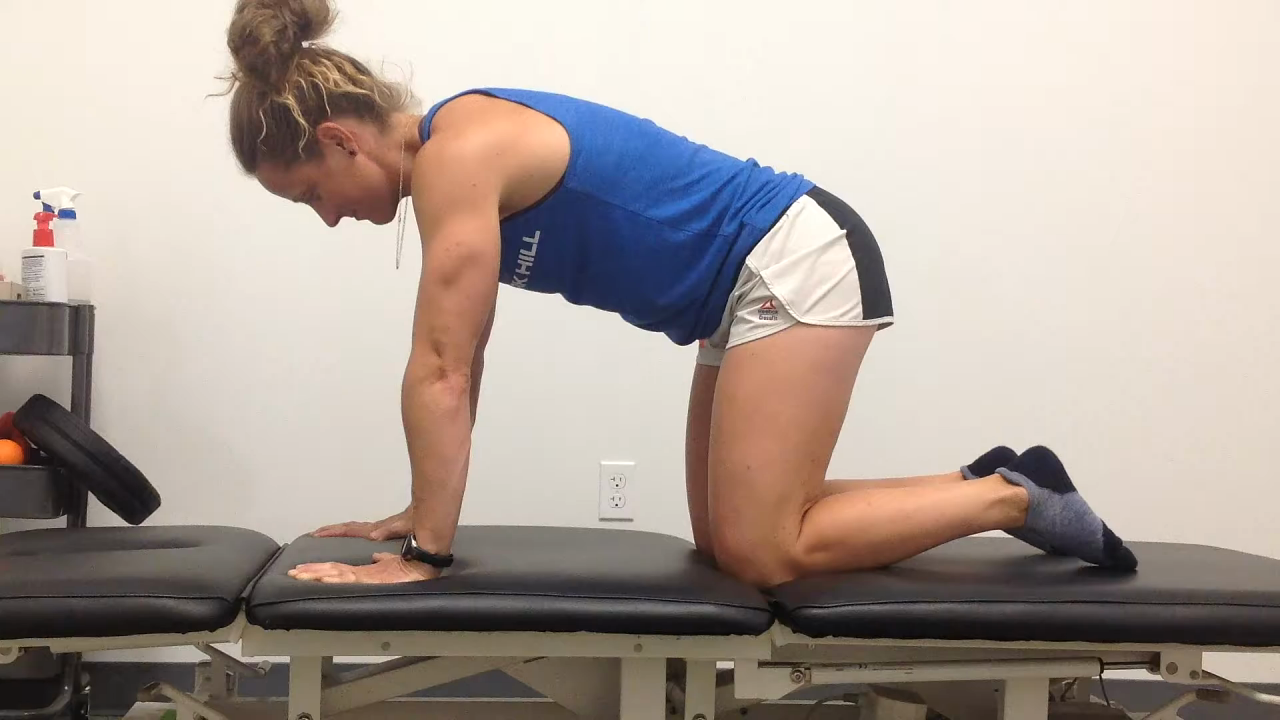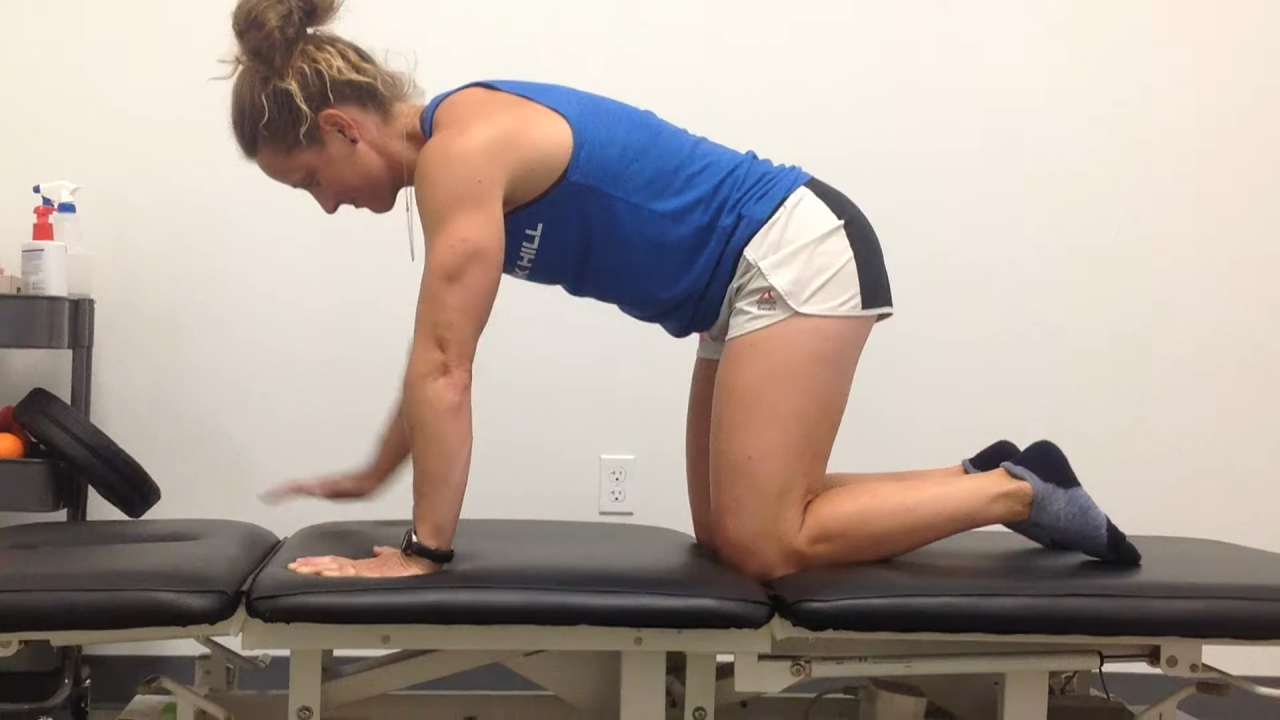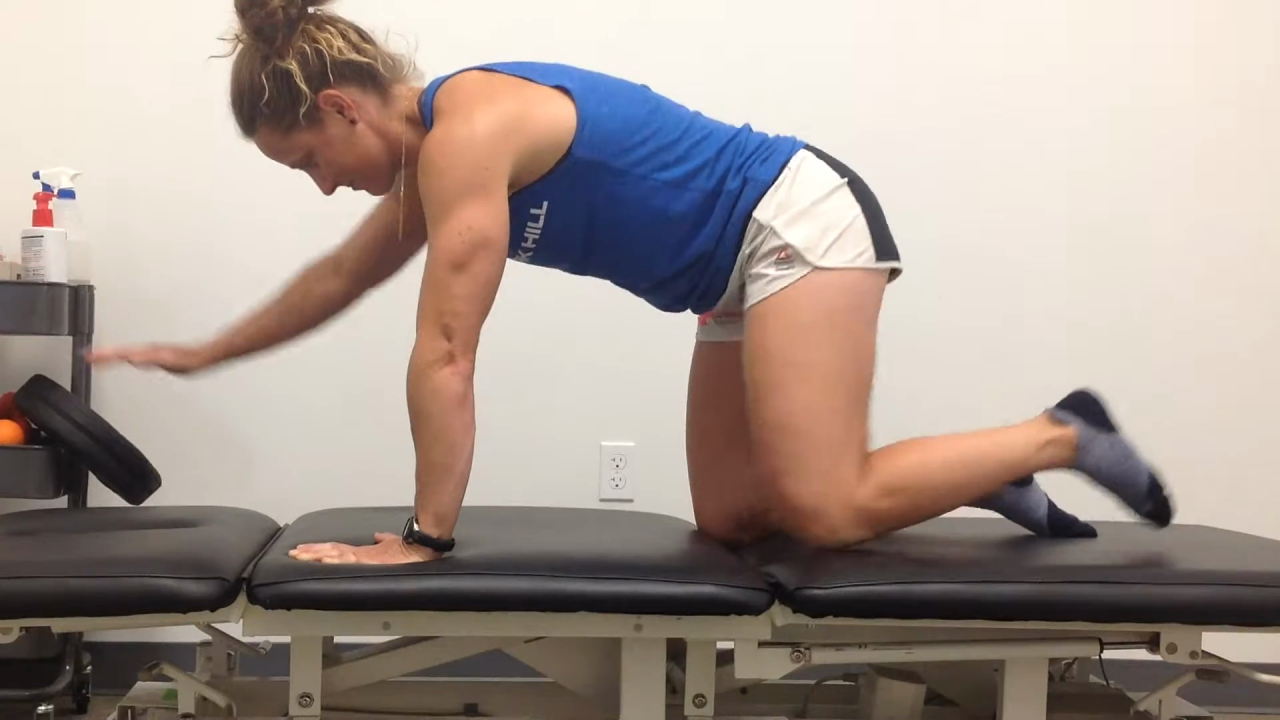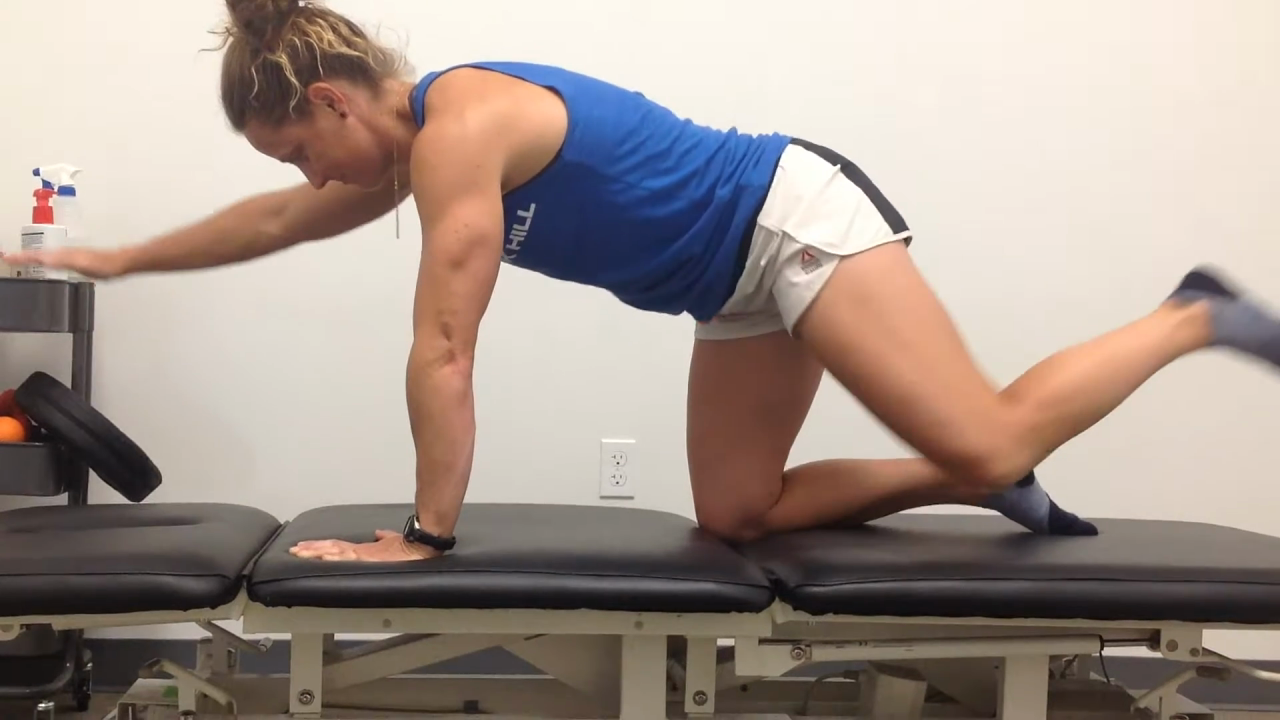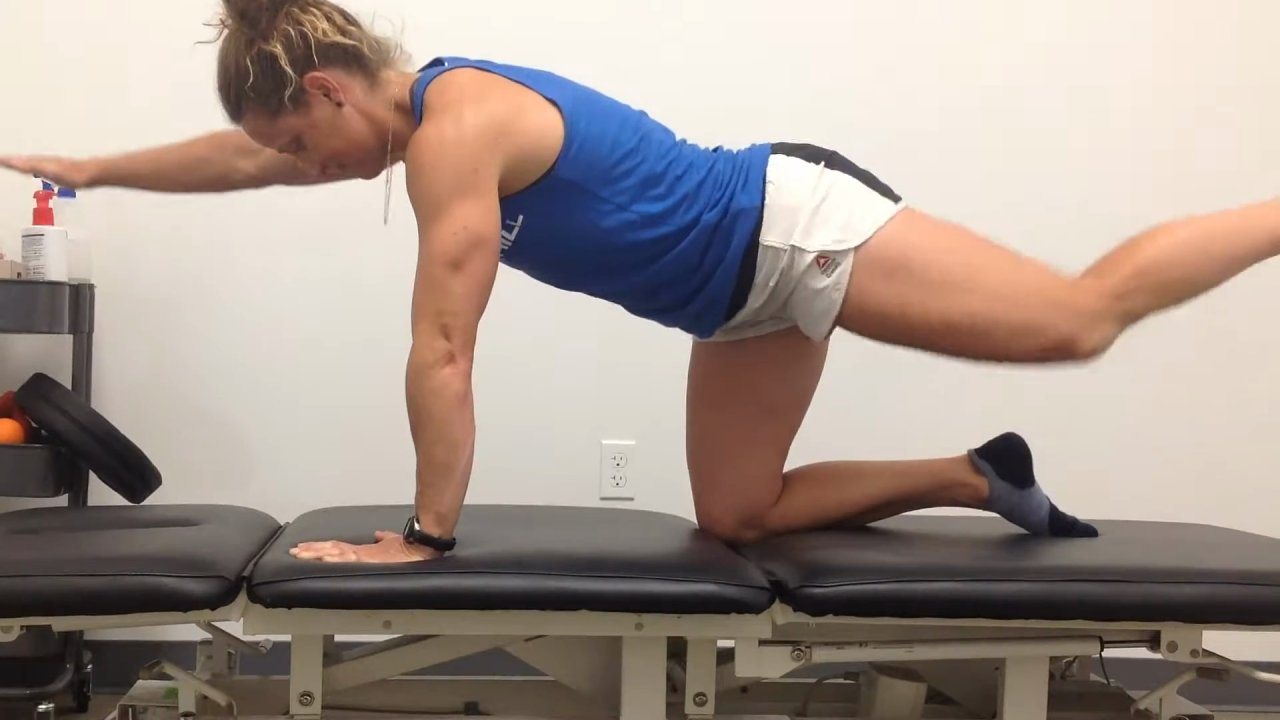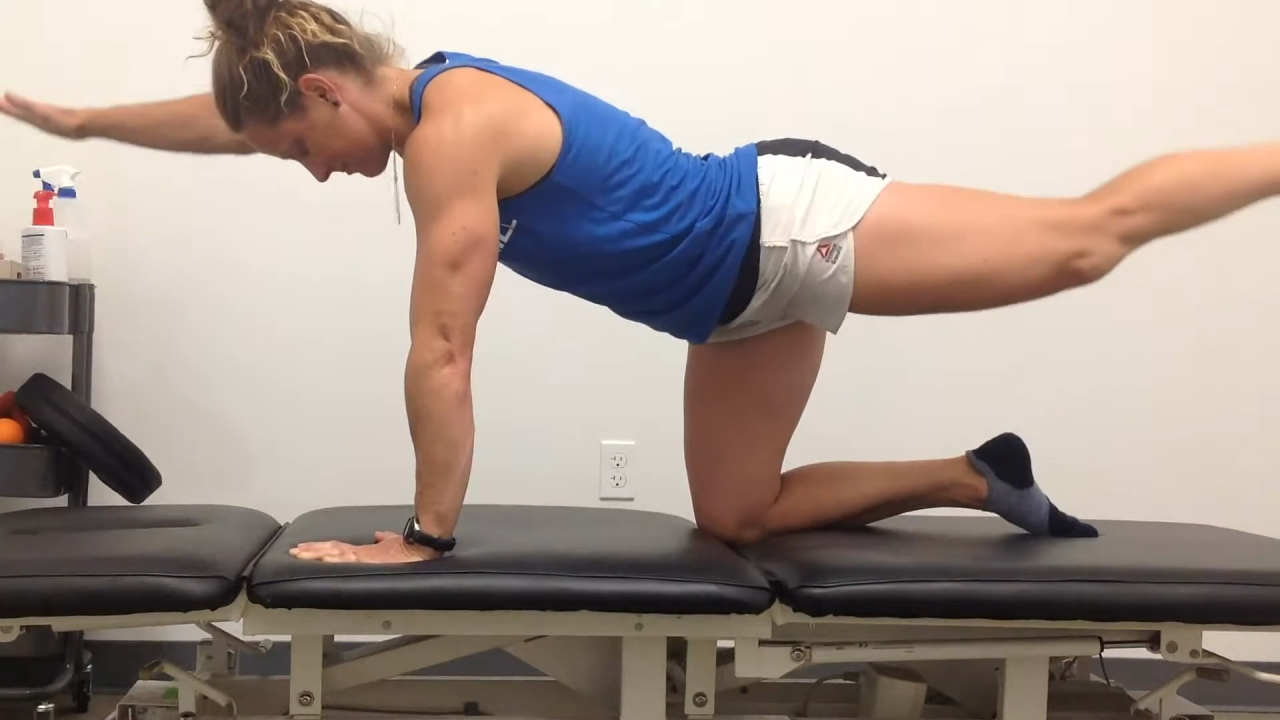
dt=0.3s
person 1, frame 1
left shoulder: (453, 154)
right shoulder: (465, 155)
left elbow: (437, 374)
right elbow: (460, 366)
left wrist: (424, 553)
right wrist: (418, 512)
left hip: (796, 262)
right hip: (752, 282)
left knee: (762, 553)
right knee: (727, 539)
left ankle: (1013, 499)
right ankle: (984, 483)
person 1, frame 2
left shoulder: (459, 148)
right shoulder: (465, 149)
left elbow: (441, 369)
right elbow: (447, 359)
left wrist: (425, 547)
right wrist: (373, 474)
left hip: (794, 255)
right hip: (754, 276)
left knee: (764, 544)
right knee: (728, 533)
left ankle: (1015, 490)
right ankle: (984, 477)
person 1, frame 3
left shoulder: (466, 132)
right shoulder: (437, 153)
left elbow: (445, 357)
right elbow: (338, 279)
left wrist: (424, 533)
right wrist: (199, 353)
left hip: (797, 219)
right hip: (744, 262)
left knee: (829, 514)
right knee: (732, 518)
left ankle: (1063, 432)
right ankle: (984, 477)
person 1, frame 4
left shoulder: (457, 128)
right shoulder: (419, 142)
left elbow: (442, 357)
right elbow: (276, 223)
left wrist: (425, 532)
right wrist: (120, 259)
left hip: (796, 218)
right hip: (748, 267)
left knee: (984, 442)
right knee: (738, 516)
right ankle: (999, 480)
person 1, frame 5
left shoulder: (453, 131)
right shoulder: (423, 107)
left elbow: (442, 356)
right elbow: (244, 156)
left wrist: (425, 533)
left hip: (796, 225)
right hip: (750, 277)
left knee: (1079, 316)
right knee: (740, 515)
right ankle: (982, 478)
person 1, frame 6
left shoulder: (452, 129)
left elbow: (441, 355)
right elbow: (230, 121)
left wrist: (426, 532)
left hip: (790, 223)
right hip: (747, 283)
left knee: (1090, 233)
right knee: (740, 517)
right ankle: (980, 479)
